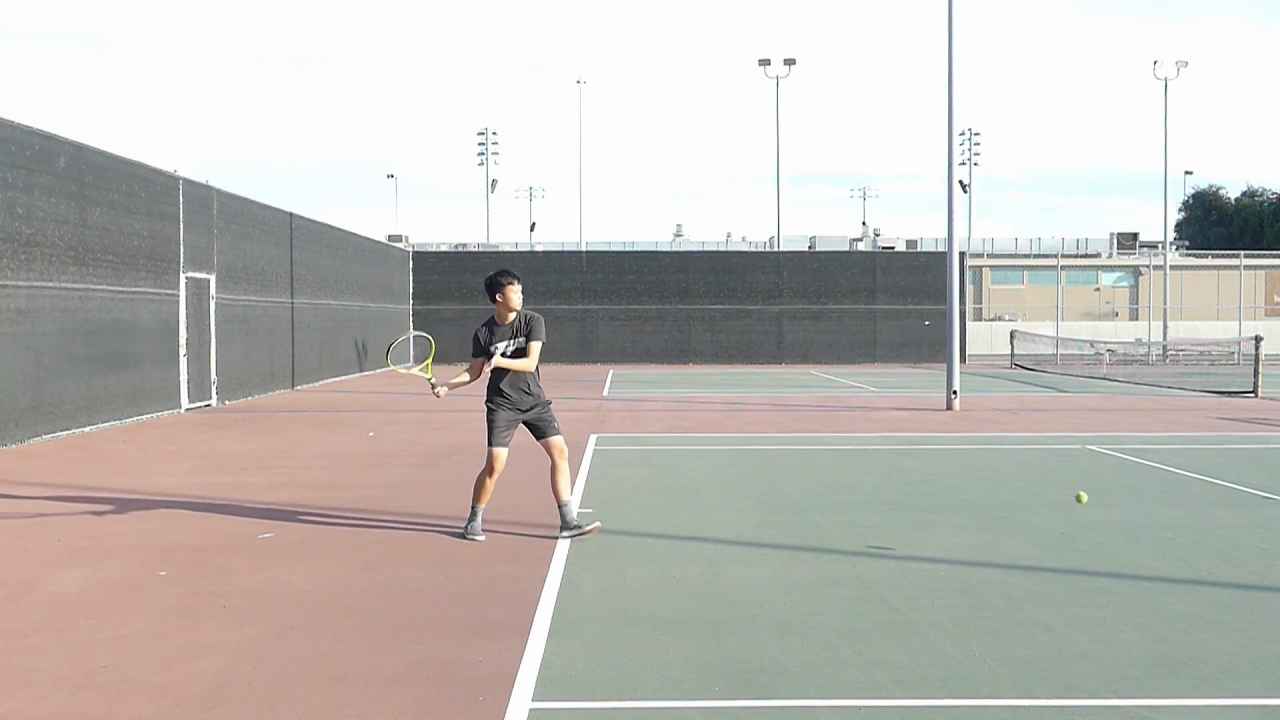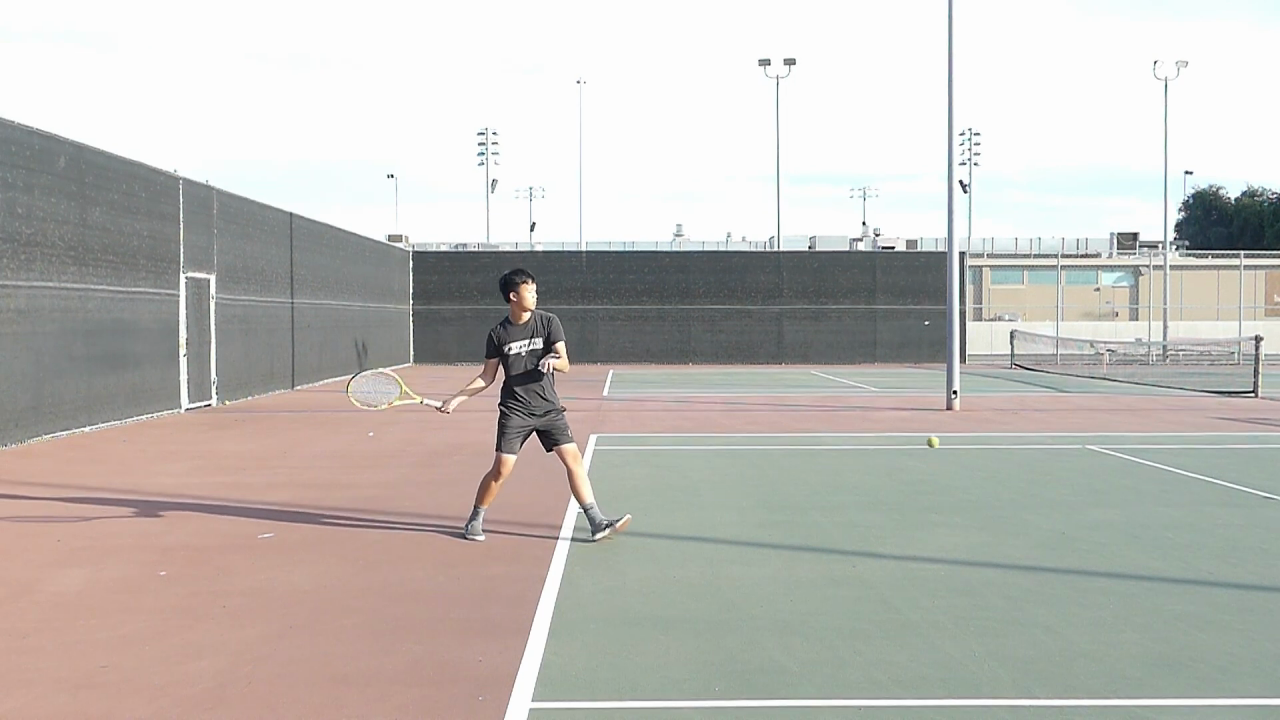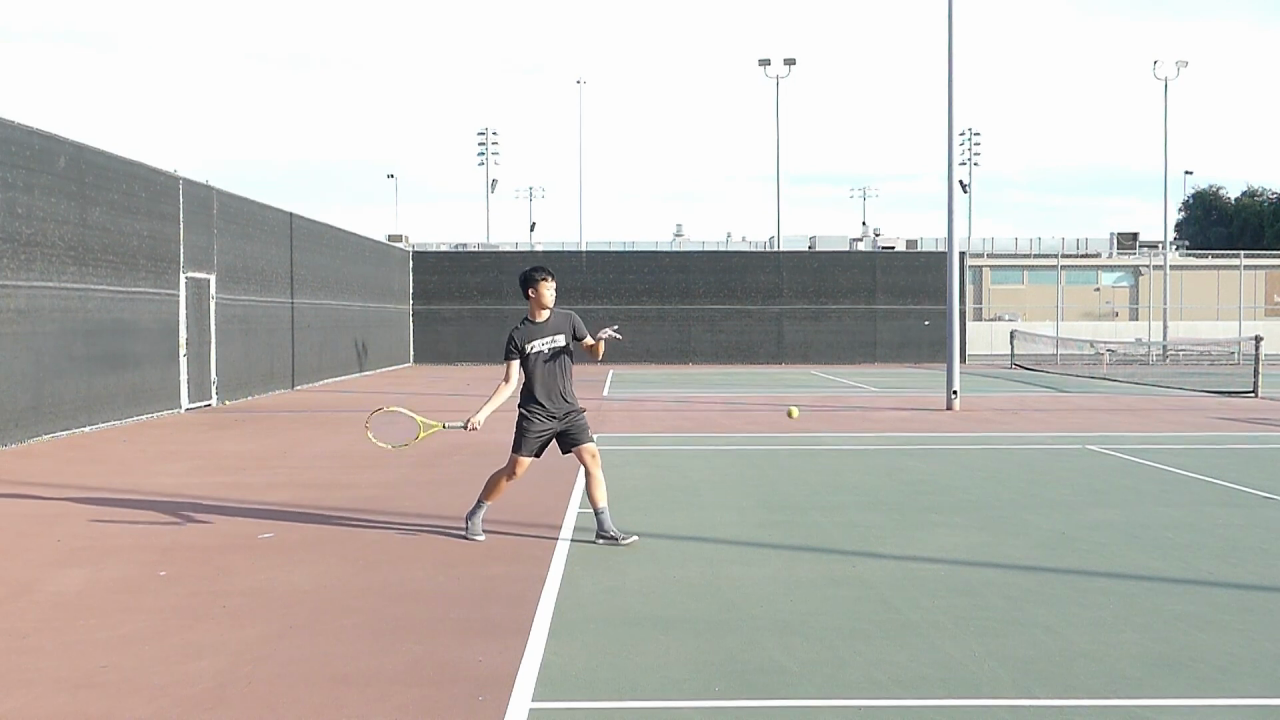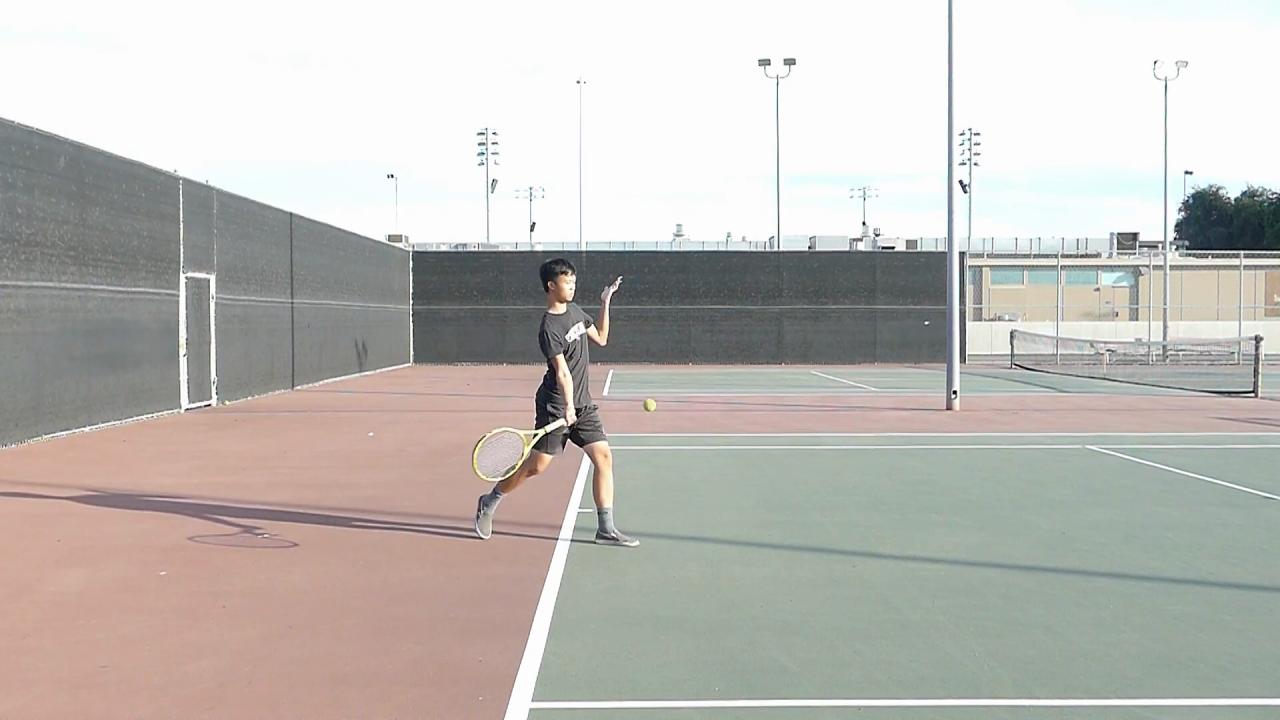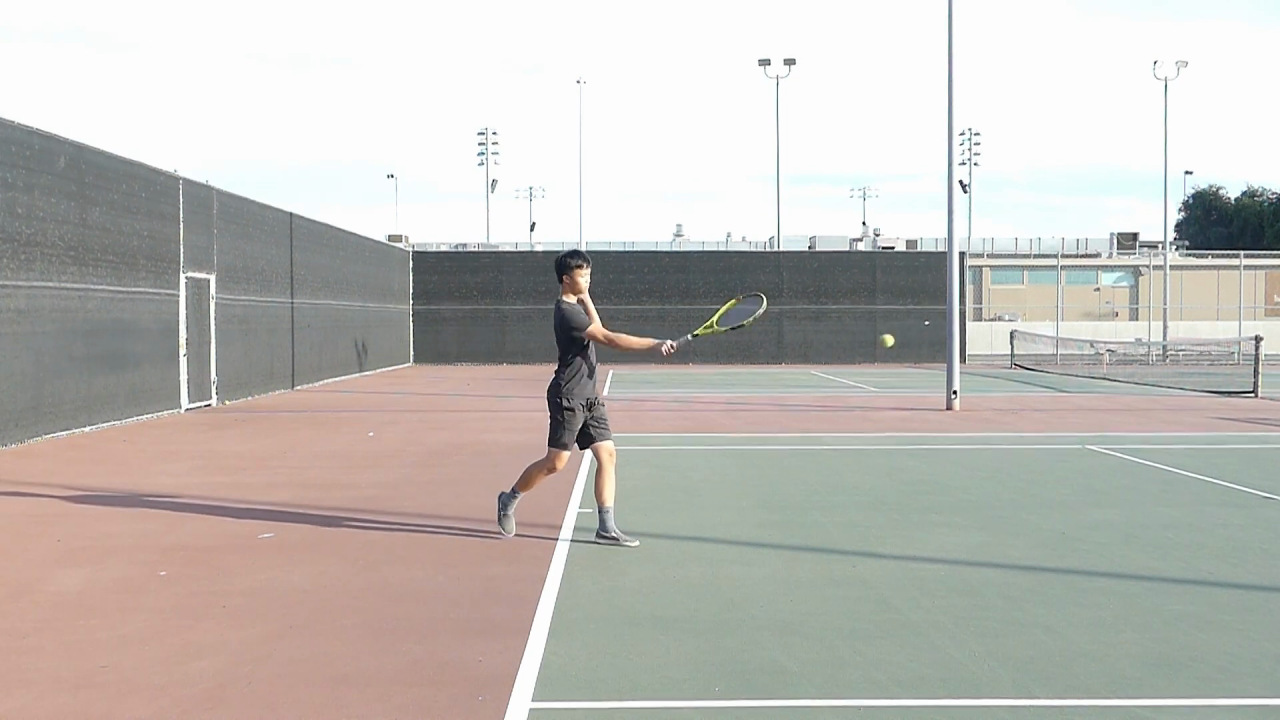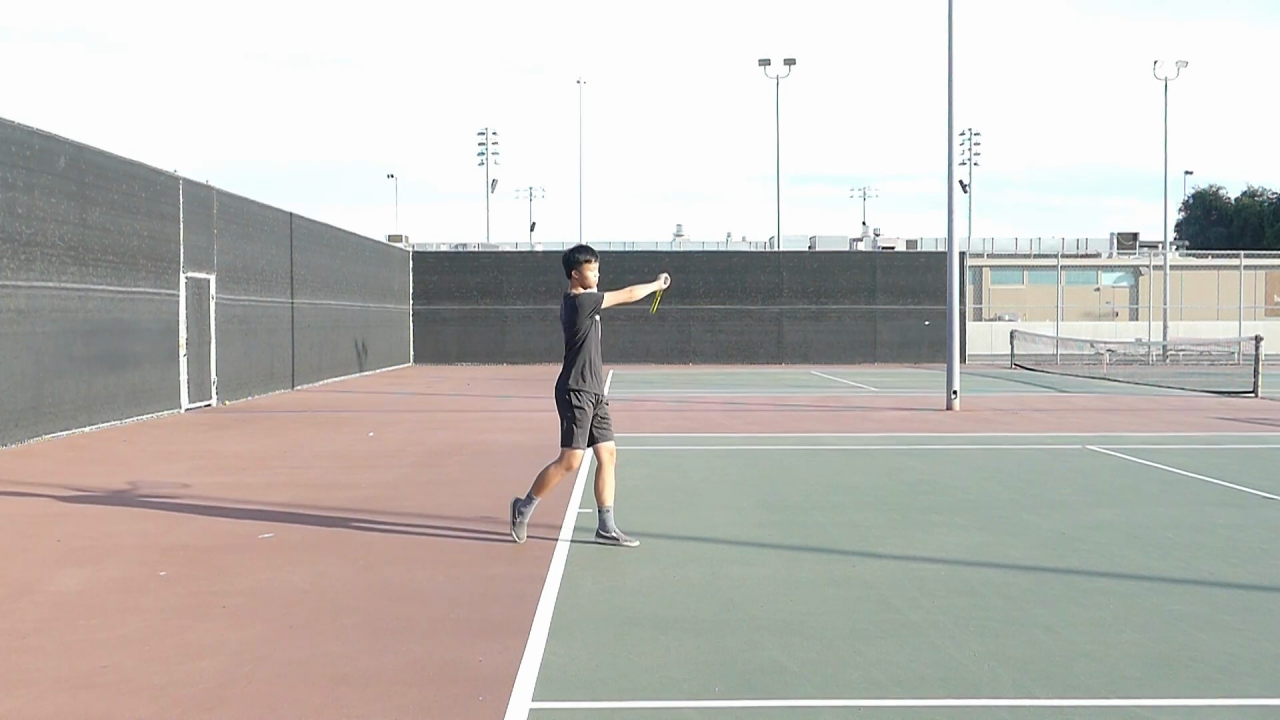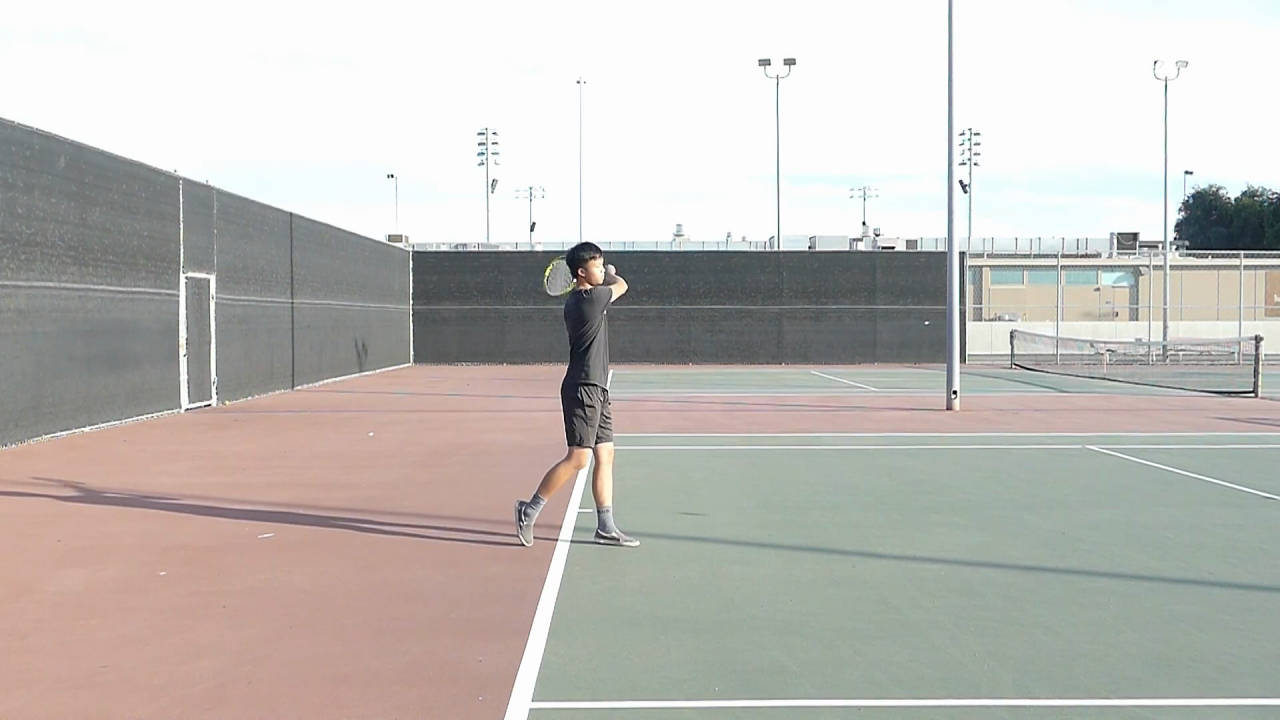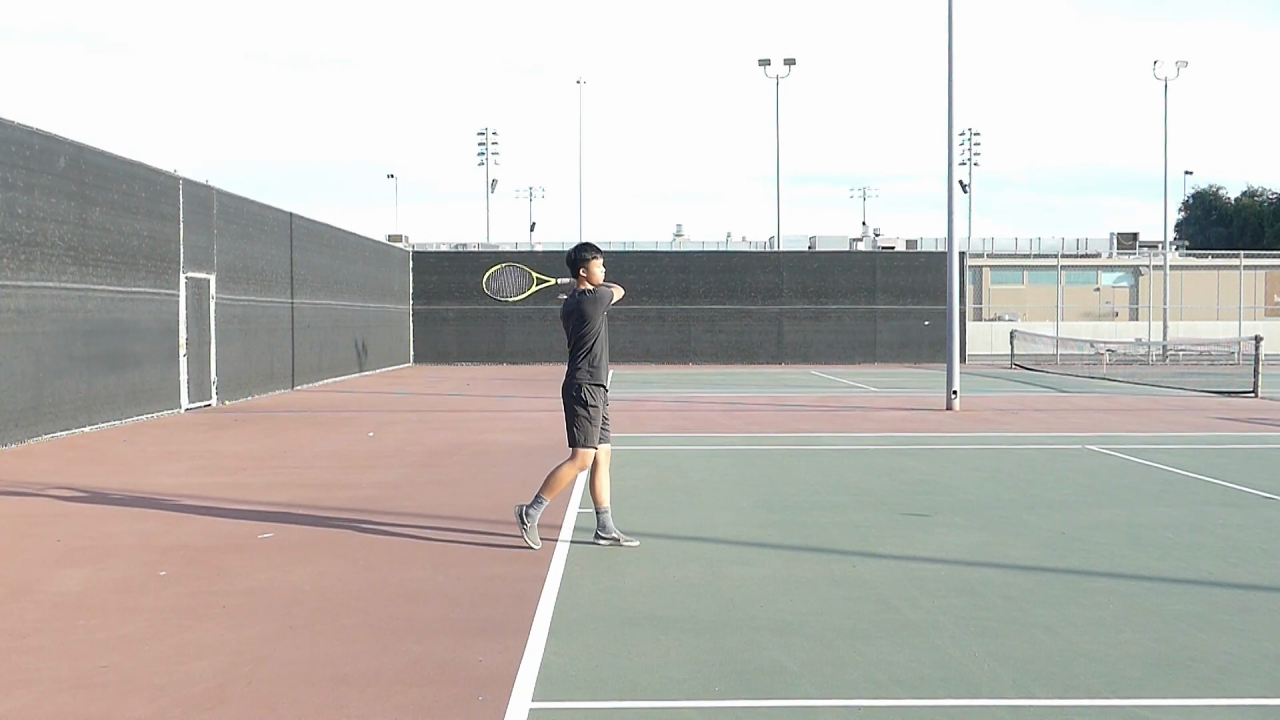
dt=0.2s
person 1, frame 1
left shoulder: (533, 321)
right shoulder: (483, 333)
left elbow: (531, 363)
right elbow: (473, 372)
left wrist: (501, 361)
right wrist: (446, 385)
left hip: (534, 400)
right hip: (502, 404)
left knee: (559, 452)
right knee: (494, 464)
left ankle: (568, 521)
right ankle: (474, 520)
person 1, frame 2
left shoulder: (549, 322)
right shoulder: (498, 334)
left elbow: (565, 364)
right elbow: (487, 377)
left wrist: (553, 360)
right wrist: (457, 398)
left hip: (548, 406)
right hip: (515, 410)
left knee: (573, 458)
right knee: (501, 469)
left ankle: (597, 523)
right ankle: (475, 520)
person 1, frame 3
left shoulder: (568, 320)
right shoulder: (518, 335)
left elbow: (595, 354)
right elbow: (509, 383)
left wrist: (600, 339)
right wrist: (482, 412)
left hip: (568, 409)
right hip: (535, 412)
left knee: (592, 459)
right knee: (514, 469)
left ankle: (605, 529)
right ankle: (475, 515)
person 1, frame 4
left shoulder: (575, 312)
right shoulder: (549, 328)
left elbow: (601, 339)
right elbow: (562, 374)
left wrist: (605, 304)
right wrist: (567, 406)
left hip: (583, 403)
right hip: (556, 405)
left knee: (603, 456)
right knee: (536, 465)
left ankle: (606, 528)
right ankle: (489, 503)
person 1, frame 5
left shoulder: (576, 307)
right shoulder: (567, 313)
left elbow: (601, 333)
right elbow: (609, 338)
left wrist: (585, 298)
right wrist: (655, 344)
left hip: (589, 397)
right hip: (568, 397)
left knee: (607, 456)
right knee: (556, 462)
left ankle: (606, 528)
right ankle: (510, 500)
person 1, frame 6
left shoulder: (579, 302)
right shoulder: (580, 302)
right elbow: (627, 294)
right wrist: (657, 283)
left hip: (593, 393)
right hip: (575, 392)
left knee: (607, 454)
right knee: (570, 460)
left ankle: (606, 528)
right ankle: (523, 507)
person 1, frame 7
left shoulder: (576, 301)
right shoulder: (591, 297)
right elbow: (620, 285)
right wrist: (611, 274)
left hip: (595, 389)
right hip: (583, 389)
left knee: (605, 455)
right knee: (578, 458)
left ankle: (606, 528)
right ankle: (529, 510)
person 1, frame 8
left shoulder: (571, 303)
right shoulder: (594, 298)
right elbow: (619, 290)
right wrist: (596, 283)
left hip: (592, 389)
right hip: (585, 388)
left knee: (602, 457)
right knee: (582, 458)
left ankle: (605, 529)
right ankle: (531, 512)
